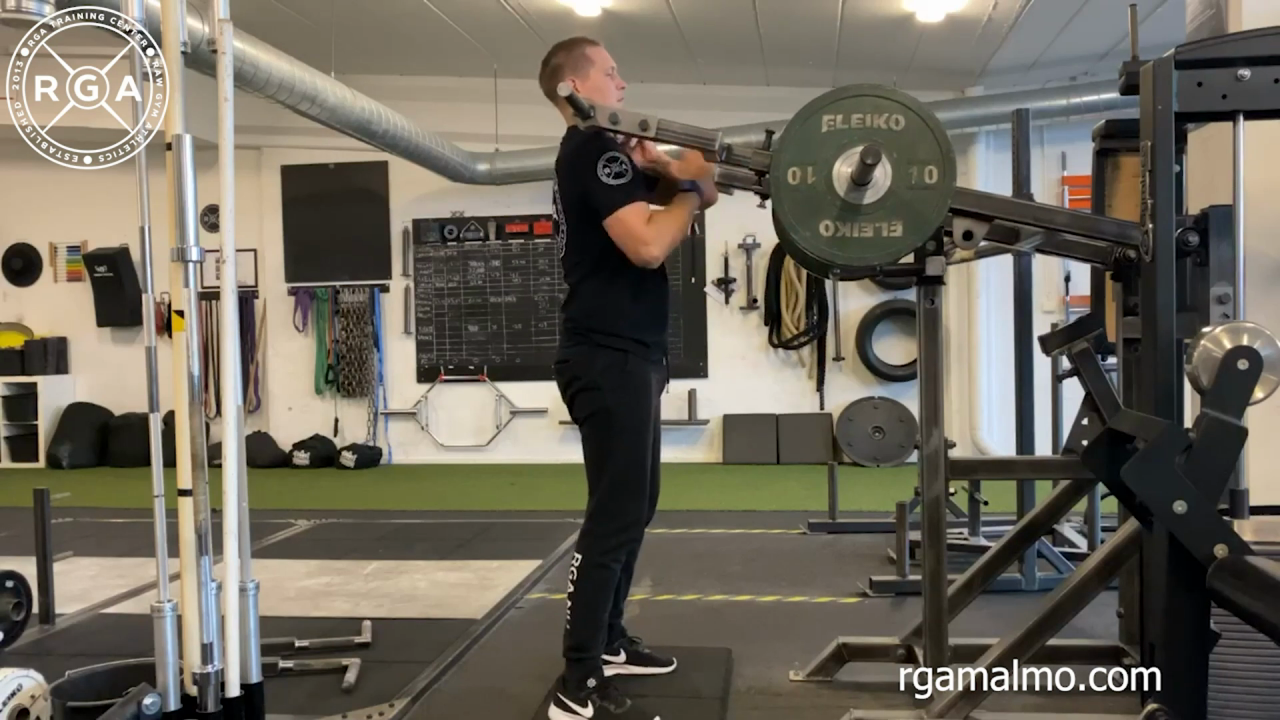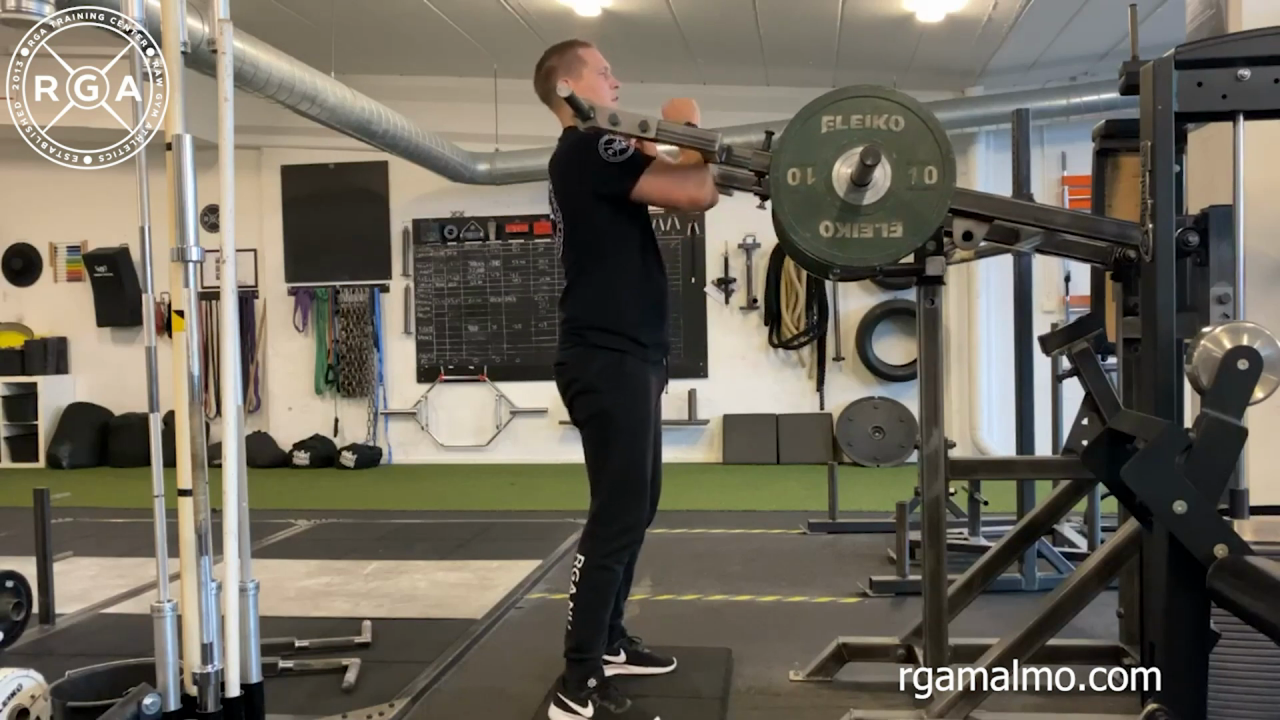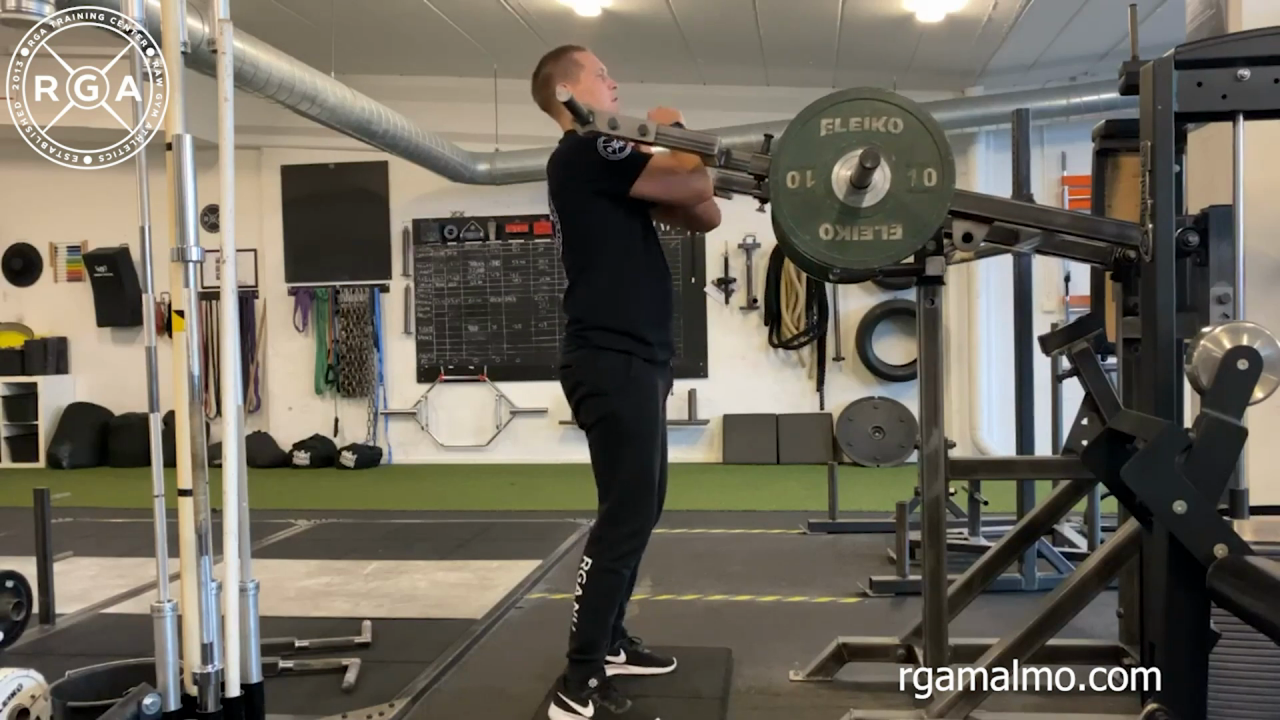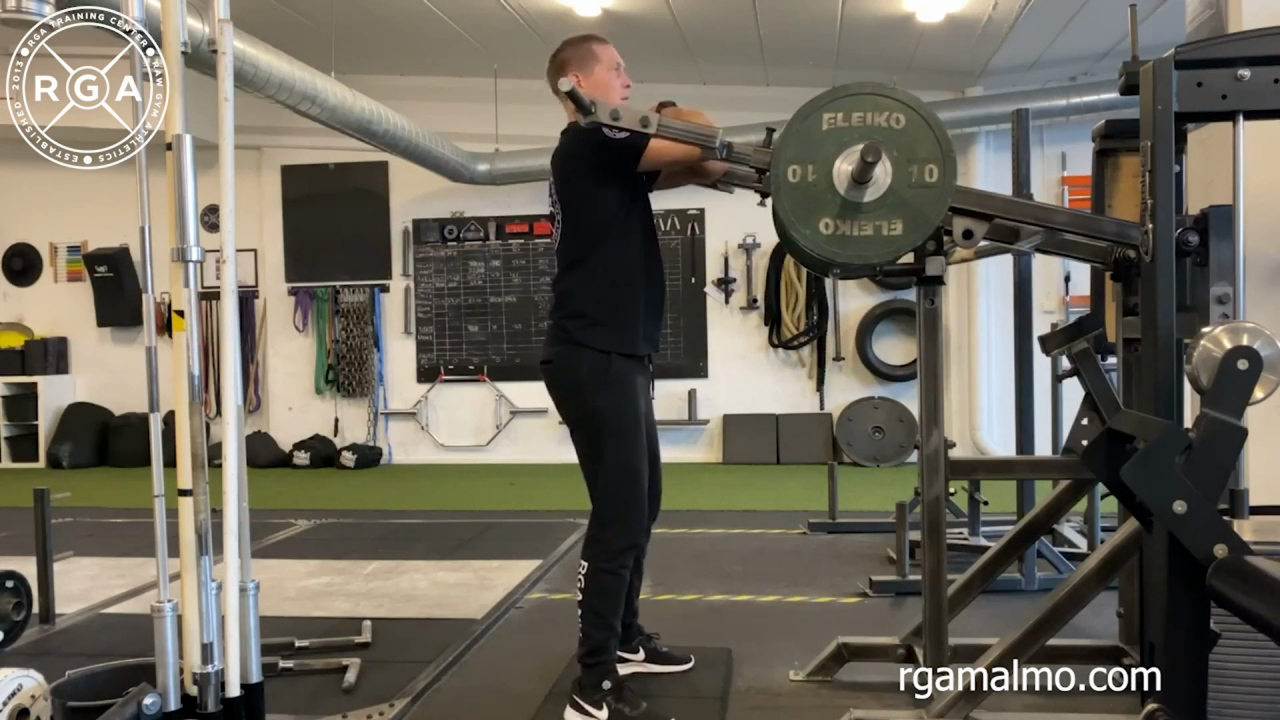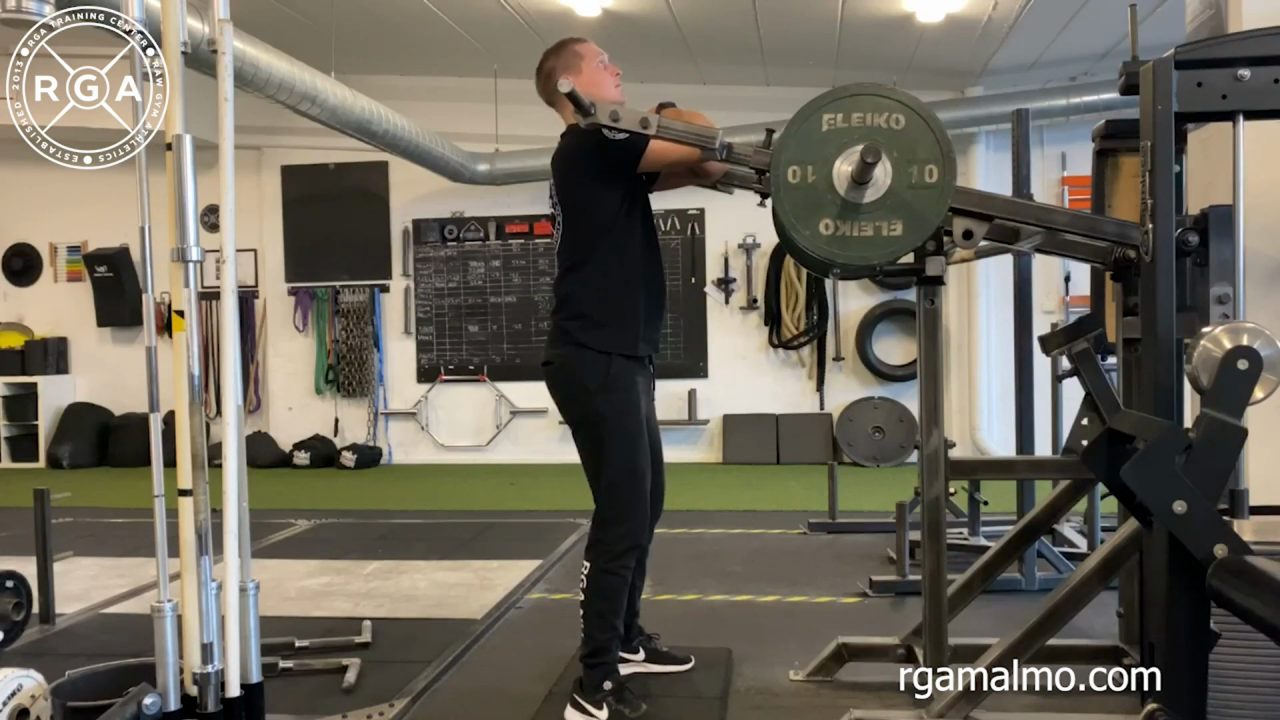
dt=0.3s
person 1, frame 1
left shoulder: (607, 152)
right shoulder: (593, 154)
left elbow: (706, 195)
right elbow: (650, 246)
left wrist: (661, 167)
right wrist: (683, 183)
left hip: (626, 357)
right hip: (608, 360)
left knee: (633, 508)
right knee: (614, 515)
left ankle: (607, 642)
person 1, frame 2
left shoulder: (602, 155)
right shoulder: (587, 151)
left elbow: (701, 194)
right elbow: (696, 192)
left wrist: (664, 151)
right wrist: (686, 132)
left hip: (627, 357)
right hip: (607, 361)
left knee: (633, 509)
right knee: (617, 516)
left ankle: (607, 643)
person 1, frame 3
left shoulder: (606, 163)
right shoulder: (585, 155)
left elbow: (705, 215)
right elbow: (697, 189)
left wrist: (665, 149)
right wrist: (673, 134)
left hip: (631, 357)
right hip: (611, 362)
left knee: (637, 509)
right knee: (625, 516)
left ankle: (608, 641)
person 1, frame 4
left shoulder: (610, 156)
right shoulder: (590, 143)
left elbow: (705, 165)
right elbow: (704, 146)
left wrist: (671, 127)
right wrist: (676, 117)
left hip: (617, 355)
right hip: (593, 359)
left knee: (639, 506)
right knee: (619, 516)
left ankle: (625, 641)
person 1, frame 5
left shoulder: (606, 154)
right shoulder: (591, 144)
left elbow: (701, 167)
right elbow: (703, 145)
left wrist: (682, 136)
right wrist: (672, 117)
left hip: (619, 356)
right hip: (594, 360)
left knee: (643, 506)
right knee: (622, 517)
left ankle: (626, 641)
